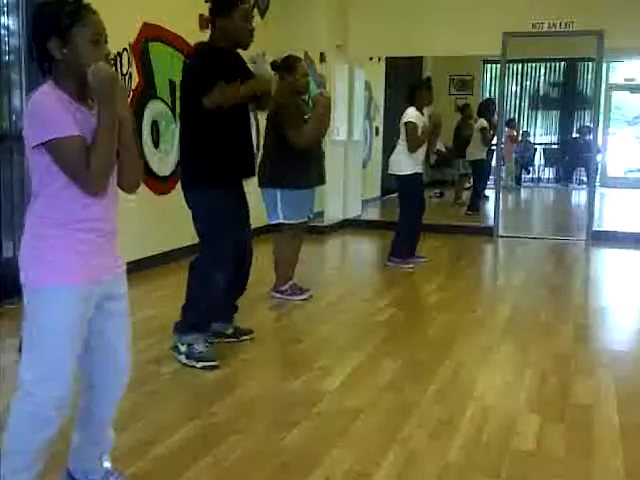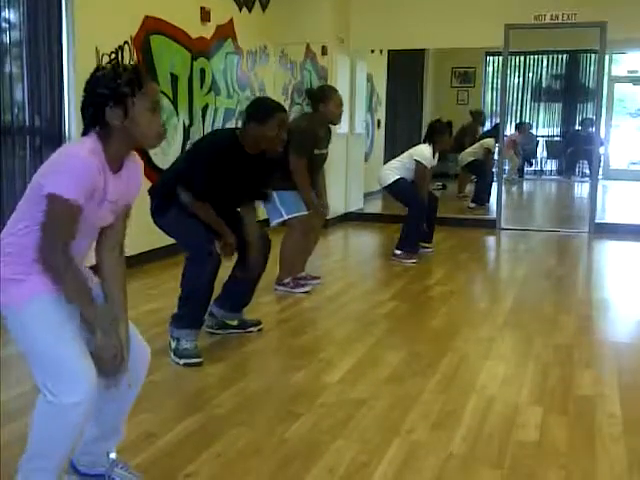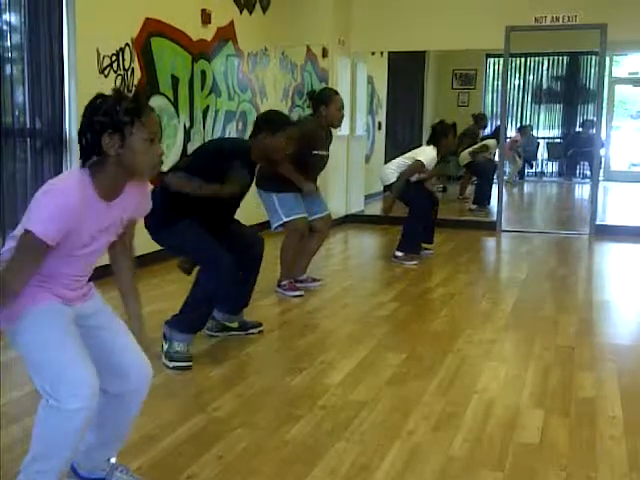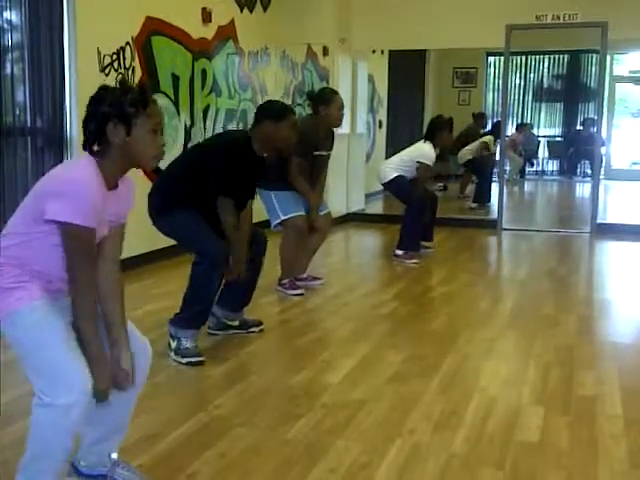
dt=1s
person 1, frame 1
left shoulder: (97, 104)
right shoulder: (45, 105)
left elbow: (130, 181)
right elbow: (93, 181)
left wrist: (120, 109)
right wrist: (106, 109)
left hip: (105, 265)
right hip: (59, 269)
left knee: (112, 372)
right knee: (49, 387)
person 1, frame 2
left shoulder: (131, 169)
right shoulder: (78, 163)
left elbow: (110, 250)
right elbow: (53, 255)
left wrist: (120, 325)
right wrist: (100, 325)
left hip: (69, 277)
left knee: (130, 359)
right knee: (75, 385)
person 1, frame 3
left shoulder: (136, 190)
right shoulder: (65, 197)
left elbow: (122, 253)
left wrist: (137, 324)
left hip: (78, 294)
left knee: (134, 375)
right knee: (77, 392)
person 1, frame 4
left shoulder: (123, 187)
right shoulder: (78, 184)
left elbow: (107, 266)
right elbow: (82, 279)
left wrist: (120, 347)
right wrist: (97, 359)
left hip: (60, 287)
left knee: (134, 358)
right knee: (70, 389)
person 2, frame 1
left shoulder: (236, 62)
right shoulder: (203, 57)
left elbow: (261, 102)
right elbow: (210, 99)
left wrist: (263, 88)
right wrist: (255, 86)
left hip: (230, 174)
right hip: (204, 175)
left knee: (239, 249)
right knee: (216, 253)
left ankle: (220, 323)
right ankle: (189, 336)
person 2, frame 2
left shoulder: (261, 160)
right shoulder: (217, 146)
left elbow: (249, 206)
right elbow: (188, 196)
left wrist: (252, 255)
right wrist: (225, 234)
left hip: (217, 206)
right hip: (172, 203)
left knee: (259, 242)
right knee: (205, 252)
left ankle: (224, 314)
right ankle: (182, 333)
person 2, frame 3
left shoulder: (250, 161)
right shoulder: (226, 152)
right elbow: (173, 180)
right wrist: (222, 190)
left hip: (203, 214)
right hip: (170, 217)
left knee: (250, 244)
right knee: (220, 264)
left ankle: (225, 317)
right ankle: (177, 336)
person 2, frame 4
left shoulder: (258, 157)
right shoulder: (229, 148)
left elbow: (245, 207)
right elbow: (226, 207)
left wrist: (242, 255)
right wrist: (237, 258)
left hip: (203, 205)
right hip: (170, 204)
left knee: (255, 242)
right knee: (214, 254)
left ankle: (226, 315)
right ankle: (182, 332)
person 3, frame 1
left shoulder: (301, 103)
right shoulder: (283, 104)
left elbow: (319, 135)
right elbow: (301, 140)
left wrist: (326, 110)
right wrist: (319, 111)
left hip: (302, 177)
right hip: (284, 179)
left knee: (298, 229)
right knee: (288, 229)
left ankle: (289, 281)
right ankle: (280, 286)
person 3, frame 2
left shoulder: (324, 131)
right shoulder: (304, 128)
left elbow: (317, 168)
right elbow: (297, 169)
left wrist: (322, 200)
right wrist: (311, 204)
left hip: (295, 182)
right hip: (276, 181)
left knee: (317, 221)
right knee: (299, 223)
left ankle: (298, 273)
right ankle: (284, 279)
person 3, frame 3
left shoulder: (326, 133)
right shoulder: (304, 130)
left wrist: (308, 185)
right wrist: (302, 183)
left hip: (302, 186)
right hip: (277, 184)
left knee: (322, 225)
right knee: (298, 227)
left ankle: (298, 275)
right ankle: (284, 281)
person 3, frame 4
left shoulder: (328, 134)
right shoulder: (304, 131)
left elbow: (321, 171)
right elbow: (295, 173)
left wrist: (317, 205)
right wrist: (311, 200)
left hip: (302, 186)
right hip: (275, 183)
left knee: (322, 223)
right knee: (297, 225)
left ankle: (299, 274)
right ankle: (284, 280)
person 4, frame 1
left shoulder: (422, 115)
right shoulder: (411, 115)
left elbow: (427, 146)
right elbow: (412, 146)
left wrist: (434, 131)
right wrist: (429, 130)
left hip: (415, 169)
right hip: (405, 169)
left knee: (417, 210)
right knee: (409, 212)
left ankle: (408, 253)
right ankle: (396, 256)
person 4, frame 2
left shoulder: (434, 153)
right shoulder: (424, 153)
left elbow: (424, 183)
right elbow: (420, 184)
left wrist: (426, 203)
right wrist: (423, 210)
left hip: (404, 177)
right hip: (391, 177)
left knee: (431, 201)
right knee: (418, 204)
left ankle: (420, 241)
right ankle: (402, 250)
person 4, frame 3
left shoulder: (435, 152)
right shoulder: (430, 155)
right elbow: (403, 176)
right wrist: (391, 199)
left hip: (407, 176)
right hip: (392, 175)
left knee: (431, 201)
right knee: (420, 205)
left ankle: (421, 244)
right ankle: (403, 252)
person 4, frame 4
left shoulder: (429, 147)
right shoulder: (428, 152)
left elbow: (424, 180)
right elbow: (420, 183)
left wrist: (426, 209)
right wrist: (422, 208)
left hip: (403, 175)
right hip: (390, 174)
left knee: (431, 199)
right knee: (416, 204)
left ankle: (422, 241)
right ankle: (403, 251)
